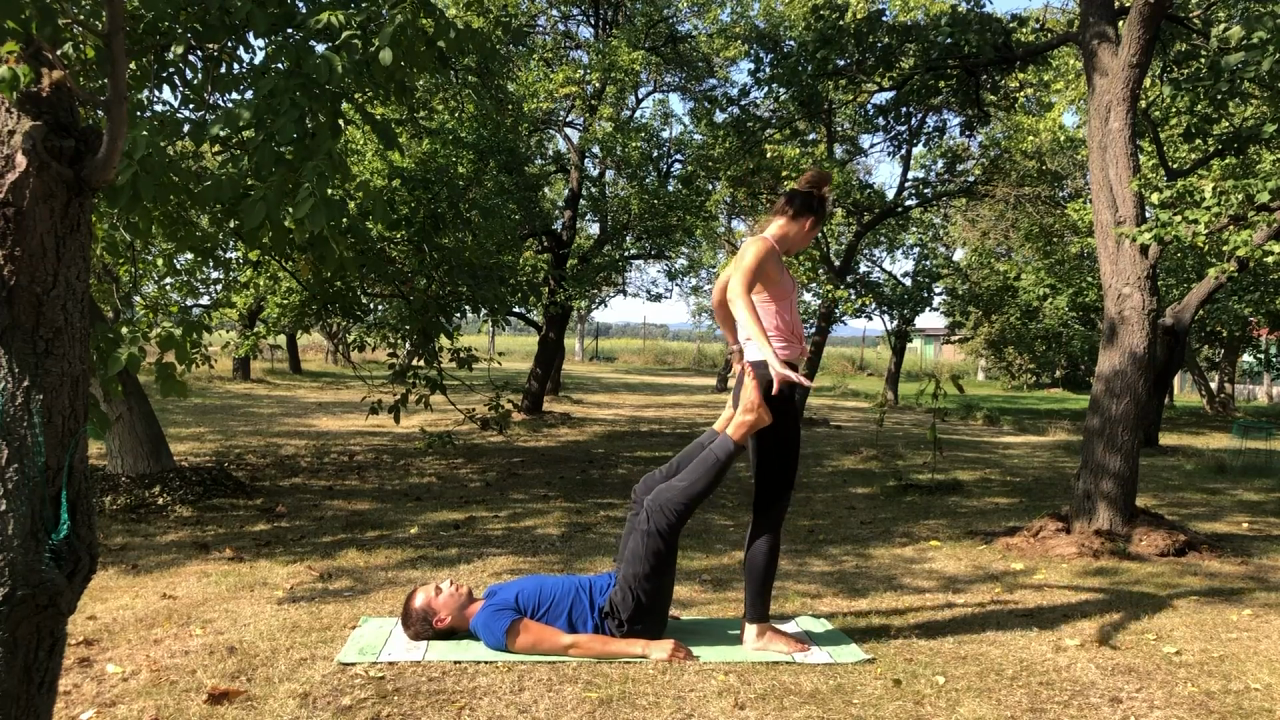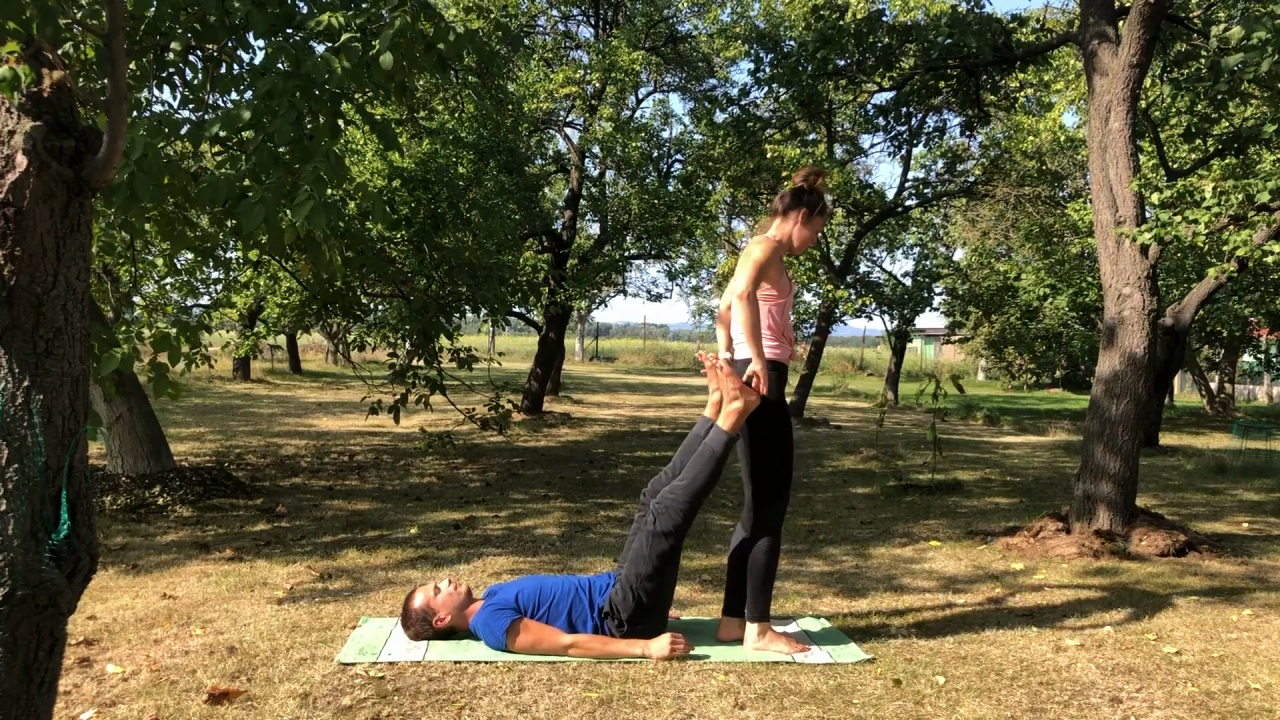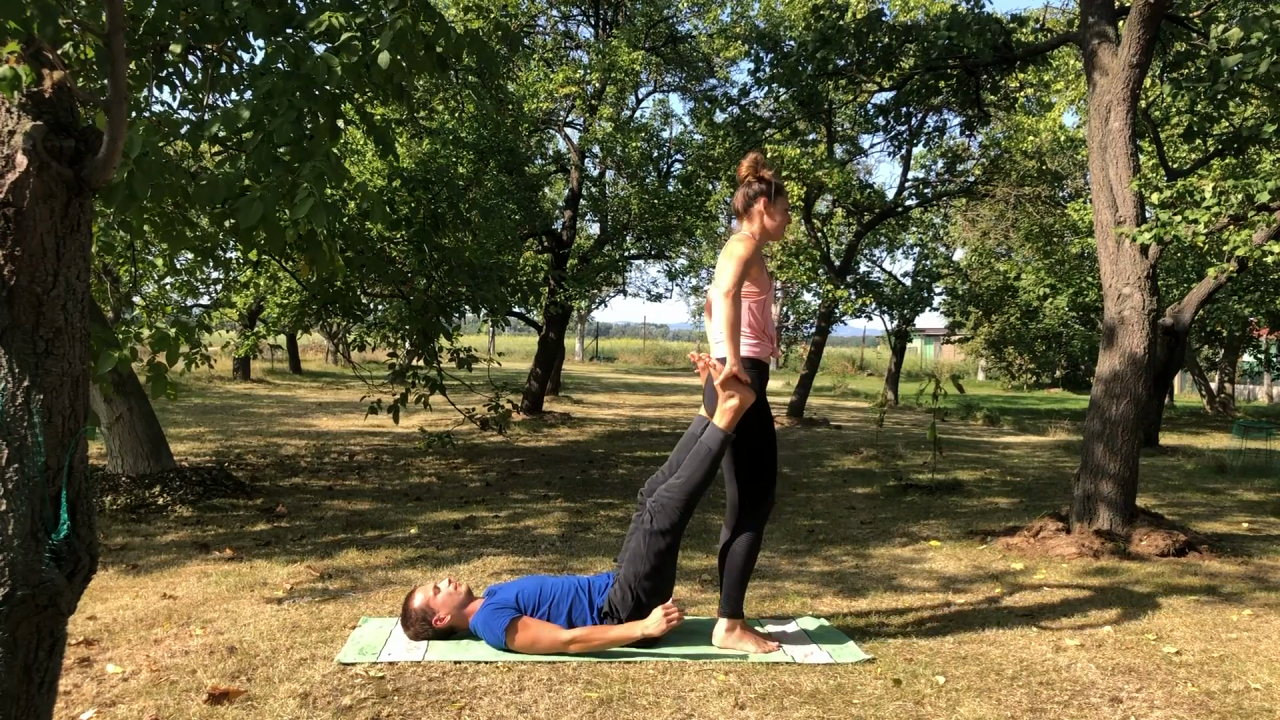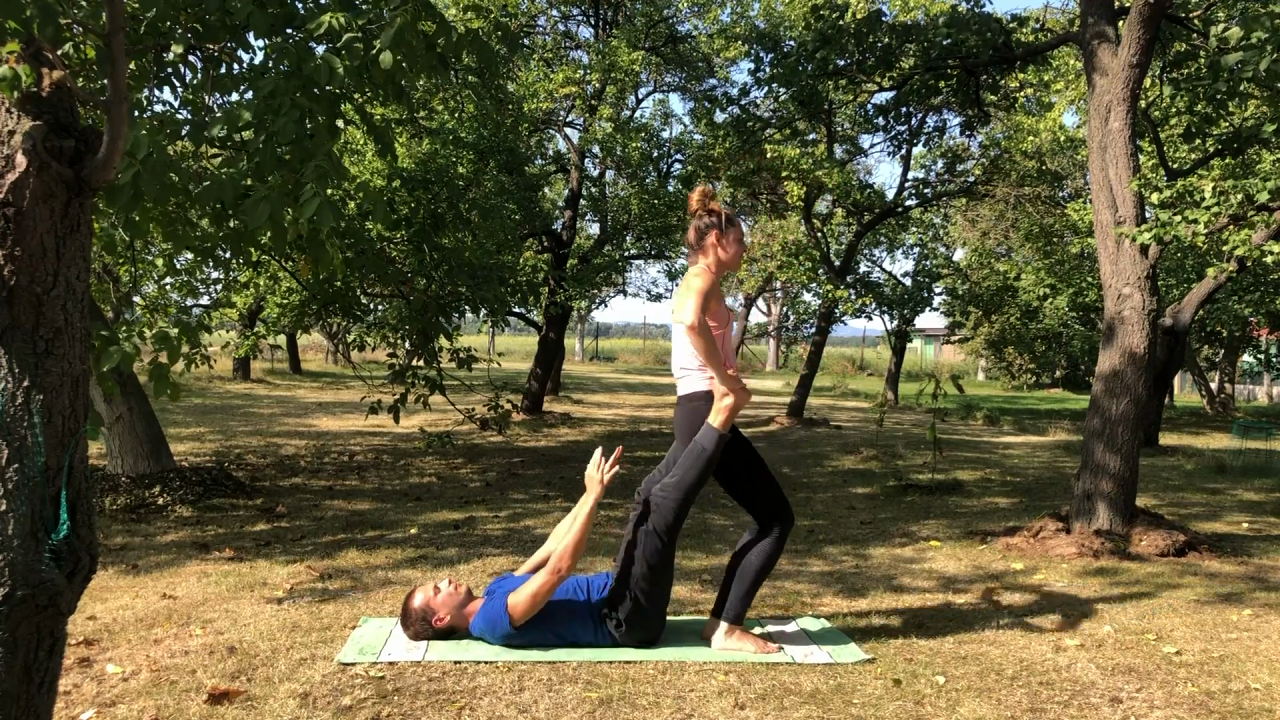
dt=0.5s
person 1, frame 1
left shoulder: (765, 253)
right shoulder: (762, 247)
left elbow: (719, 298)
right elbow: (734, 295)
left wrist: (739, 349)
right wrist: (770, 358)
left hip: (771, 383)
right hip: (771, 385)
left knee: (772, 504)
right knee: (771, 507)
left ankle: (756, 617)
right ankle: (757, 628)
person 1, frame 2
left shoulder: (762, 253)
right shoulder: (766, 247)
left elbow: (725, 308)
right elbow: (741, 295)
left wrist: (729, 362)
right wrist: (757, 363)
left hip: (755, 383)
right hip: (760, 383)
left knee: (762, 505)
right knee: (768, 506)
left ankle: (733, 618)
right ankle: (757, 627)
person 1, frame 3
left shoulder: (740, 249)
right shoulder: (746, 242)
left elbow: (712, 303)
right elbow: (728, 293)
right wrist: (735, 360)
left hip: (737, 380)
right hip: (740, 381)
left knee: (747, 502)
right knee: (754, 503)
left ankle: (731, 617)
right ankle: (729, 625)
person 1, frame 4
left shoulder: (697, 281)
right shoulder: (703, 276)
right elbow: (690, 321)
right wrist: (724, 377)
left hip: (696, 411)
right hip: (707, 409)
left knee: (769, 516)
right knee: (776, 517)
left ankle: (723, 619)
right ankle: (727, 628)
person 2, frame 1
left shoulder: (493, 599)
right shoulder: (492, 625)
right elbow: (570, 644)
left wrist: (656, 596)
right wrist: (645, 648)
left hip: (615, 593)
right hip: (625, 617)
left knee: (650, 490)
right knee: (660, 506)
left ankle: (729, 423)
right ankle: (738, 430)
person 2, frame 2
left shoulder: (492, 599)
right shoulder: (491, 623)
right elbow: (569, 644)
right wrist: (645, 647)
left hip: (612, 591)
right hip: (624, 617)
left knee: (657, 495)
right knee: (665, 512)
left ankle: (718, 409)
right ankle: (731, 417)
person 2, frame 3
left shoulder: (492, 599)
right shoulder: (492, 623)
right elbow: (571, 639)
right wrist: (643, 627)
left hip: (614, 595)
right hip: (622, 612)
left knee: (654, 496)
right knee: (661, 512)
left ankle: (715, 408)
right ankle: (727, 414)
person 2, frame 4
left shoulder: (497, 591)
right shoulder: (493, 619)
left elbow: (553, 545)
right elbow: (559, 566)
left wrist: (590, 491)
right wrist: (593, 496)
left hip: (613, 594)
right hip: (627, 618)
left knee: (652, 497)
right knee: (659, 509)
left ankle: (716, 407)
right ankle: (720, 415)
